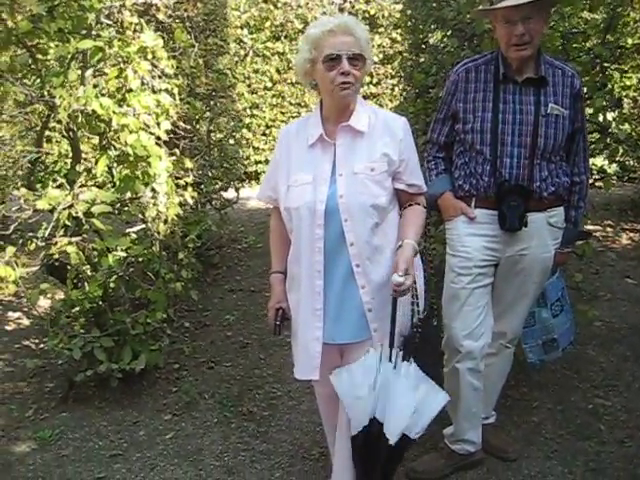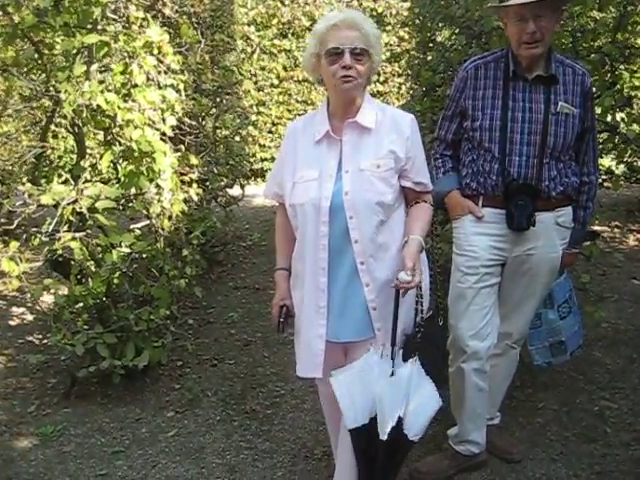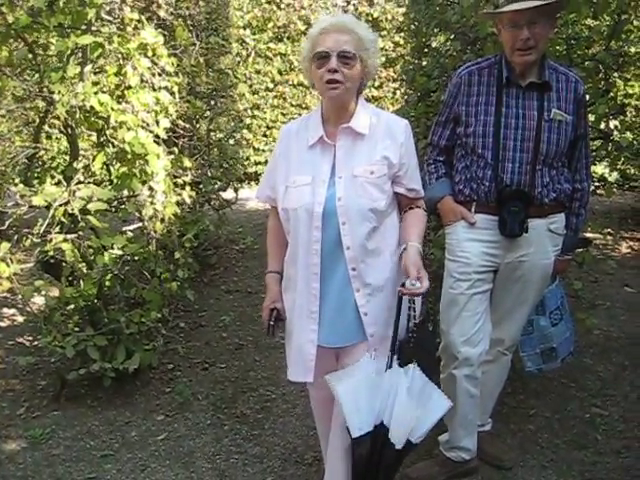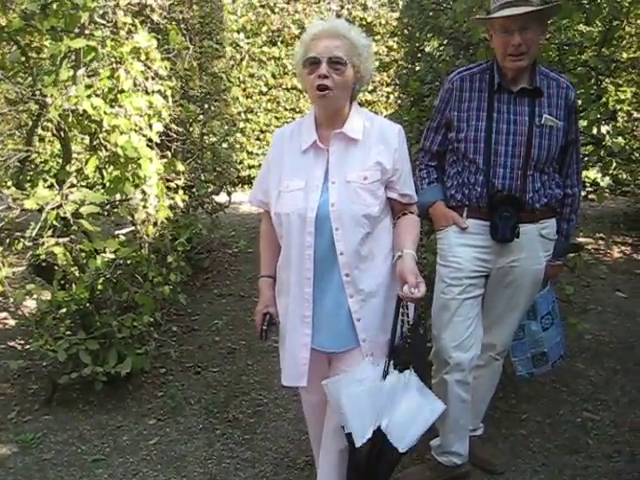
dt=0.4s
person 1, frame 1
left shoulder: (567, 82)
right shoulder: (465, 76)
left elbow: (577, 165)
right elbow: (436, 147)
left wrist: (567, 234)
right wrist: (442, 195)
left hip: (538, 226)
right hip: (475, 220)
left knee: (505, 334)
right knee: (465, 339)
left ankle: (482, 420)
right ankle: (463, 441)
person 1, frame 2
left shoulder: (577, 81)
right shoulder: (475, 74)
left elbow: (586, 165)
right elbow: (443, 145)
left wrist: (575, 235)
right wrist: (449, 193)
left hip: (546, 225)
right hip: (482, 219)
left knee: (511, 334)
right knee: (471, 339)
left ankle: (487, 420)
person 1, frame 3
left shoulder: (571, 88)
right shoulder: (468, 79)
left elbow: (579, 172)
right elbow: (437, 151)
left wrist: (568, 242)
right wrist: (441, 198)
left hip: (539, 232)
right hip: (475, 226)
left knee: (503, 340)
right knee: (463, 345)
left ankle: (478, 426)
person 1, frame 4
left shoulder: (561, 93)
right shoulder: (460, 85)
left elbow: (569, 177)
right elbow: (428, 156)
left wrist: (559, 247)
right wrist: (433, 203)
left hip: (530, 237)
right hip: (466, 230)
left knee: (494, 345)
right knee: (454, 350)
left ankle: (469, 432)
person 2, frame 1
left shoulder: (392, 129)
right shoulder: (292, 136)
left elbow: (413, 201)
right elbow: (280, 215)
left wrist: (406, 248)
right wrist: (278, 279)
left hip: (374, 294)
right hip: (316, 295)
right knee: (329, 395)
person 2, frame 2
left shoulder: (399, 125)
right shoulder: (298, 132)
left elbow: (420, 199)
right elbow: (286, 211)
left wrist: (413, 244)
right wrist: (282, 276)
left hip: (379, 292)
right hip: (320, 293)
right knee: (332, 393)
person 2, frame 3
left shoulder: (393, 131)
right shoulder: (291, 136)
left elbow: (412, 205)
right elbow: (278, 215)
left wrist: (411, 250)
right wrist: (273, 279)
left hip: (371, 296)
right hip: (311, 297)
right knee: (323, 397)
person 2, frame 4
left shoulder: (386, 136)
right shoulder: (284, 140)
left elbow: (405, 211)
right elbow: (270, 218)
left wrist: (406, 257)
right wrist: (266, 283)
left hip: (363, 302)
right hip: (303, 303)
right knee: (316, 402)
